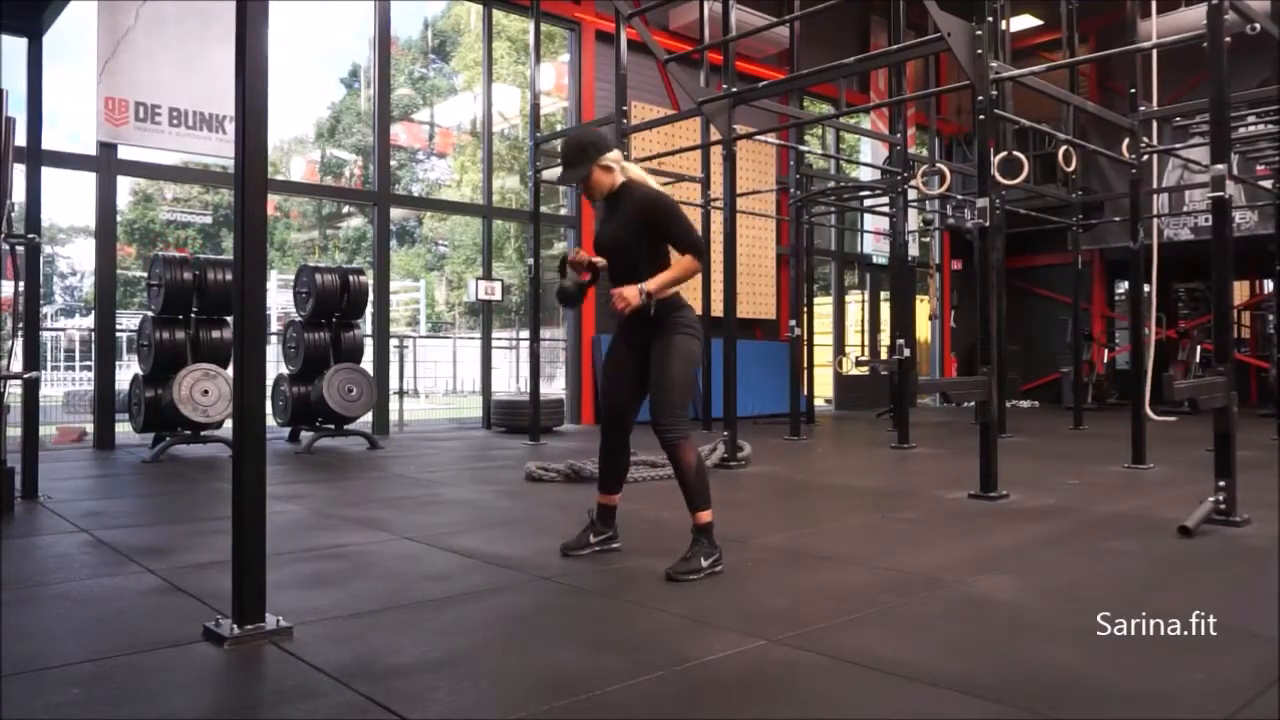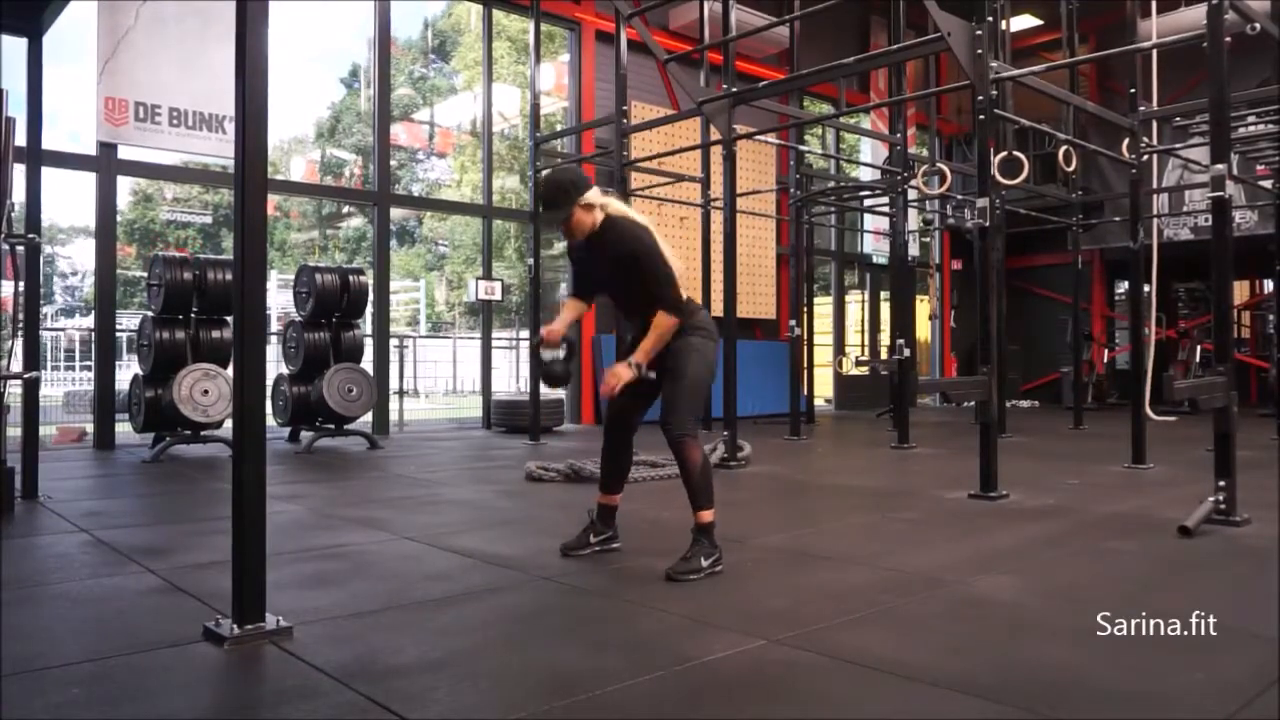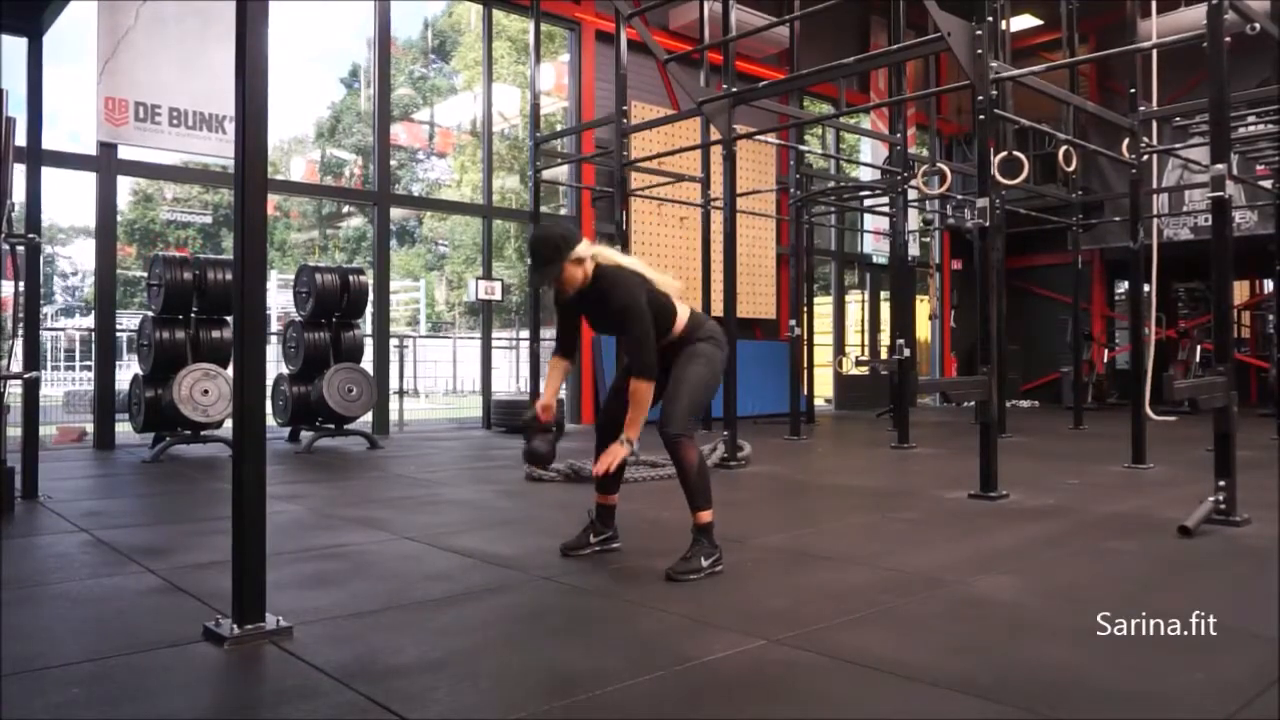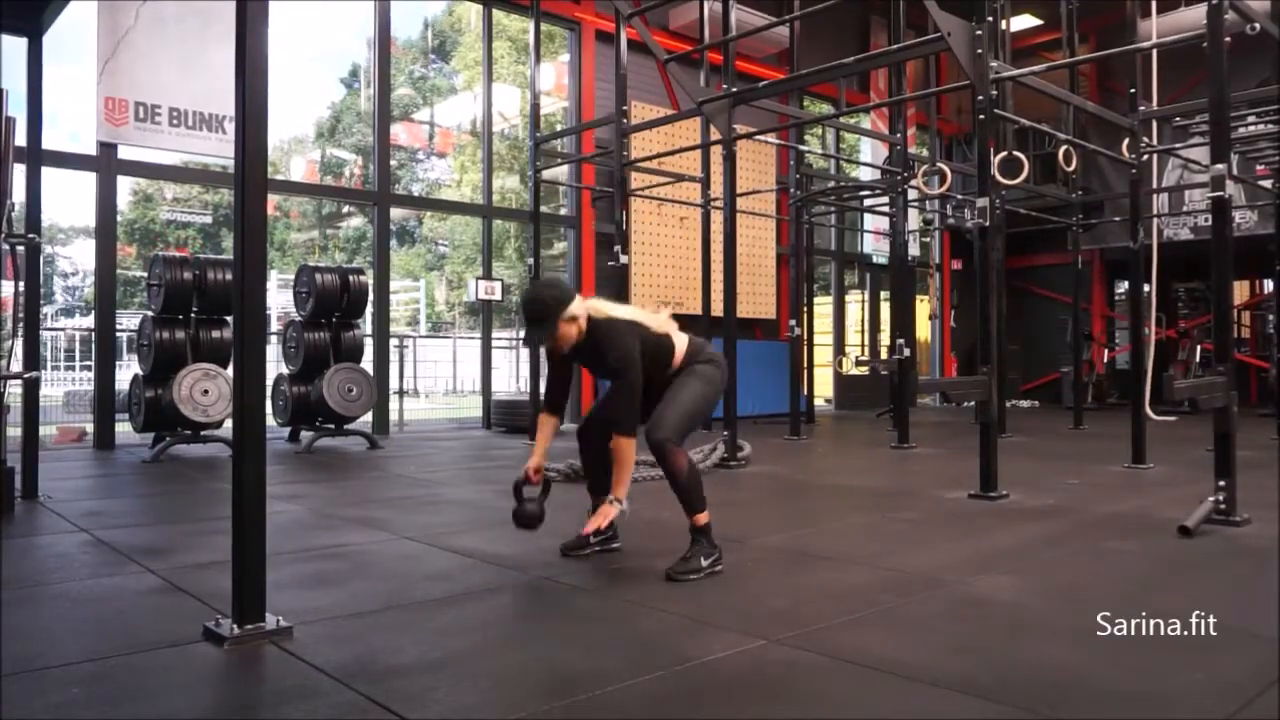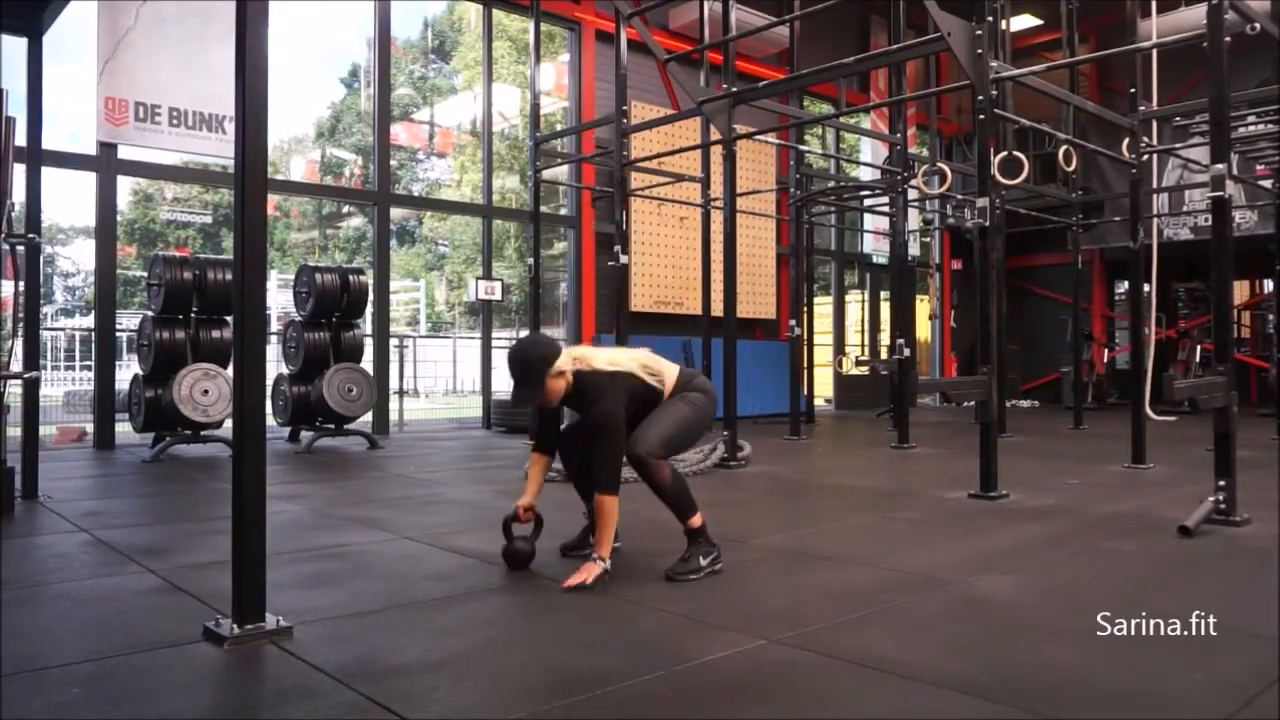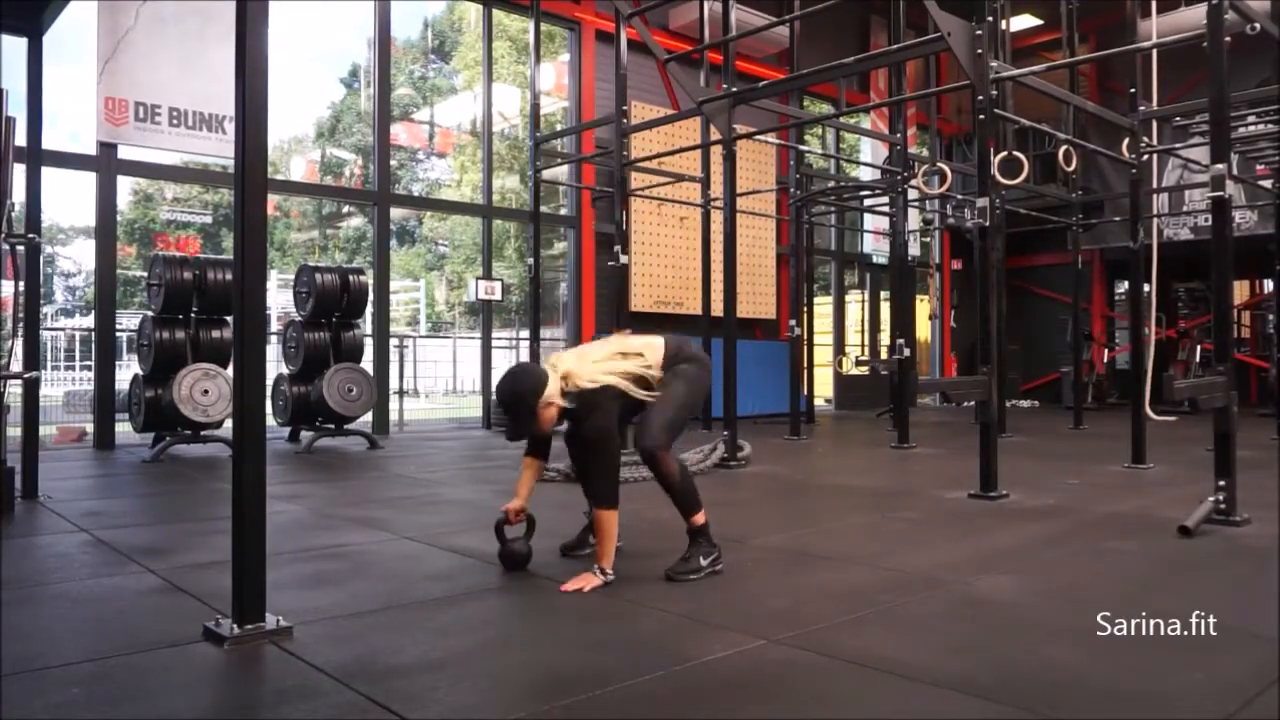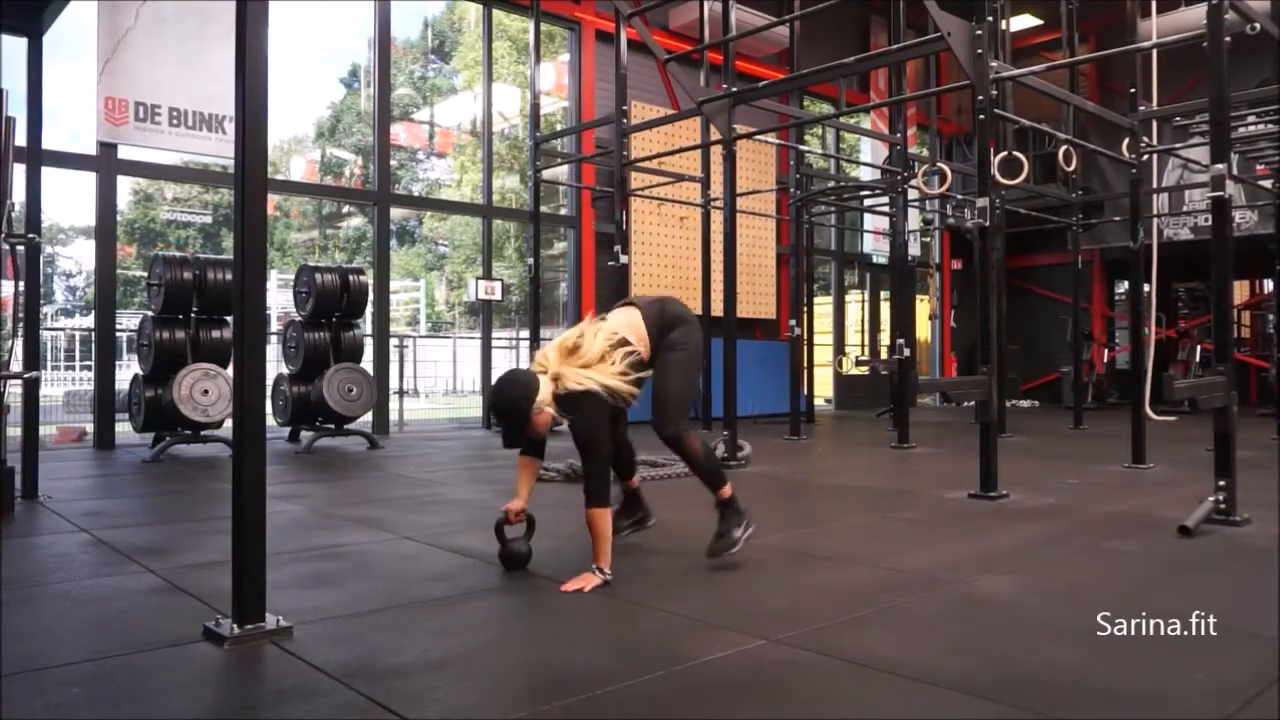
dt=0.1s
person 1, frame 1
left shoulder: (647, 199)
right shoulder: (606, 206)
left elbow: (697, 254)
left wrist: (645, 290)
right wrist: (585, 261)
left hip: (672, 327)
right hip: (631, 326)
left knee: (670, 429)
right knee: (612, 422)
left ankle: (707, 543)
right ankle: (604, 527)
person 1, frame 2
left shoulder: (628, 236)
right shoulder: (582, 242)
left elbow: (670, 303)
right elbow: (582, 292)
left wrist: (635, 365)
right wrist: (560, 325)
left hip: (689, 331)
right hip: (647, 333)
left knee: (678, 427)
right knee: (617, 422)
left ankle: (707, 544)
right ankle: (604, 525)
person 1, frame 3
left shoulder: (620, 287)
right shoulder: (571, 288)
left elbow: (642, 371)
right elbow: (566, 349)
left wrist: (628, 440)
right wrist: (548, 396)
left hip: (699, 345)
right hip: (660, 352)
left knee: (677, 430)
right knee: (608, 424)
left ankle: (709, 547)
right ankle: (604, 528)
person 1, frame 4
left shoulder: (615, 338)
right shoulder: (564, 336)
left elbow: (625, 424)
right elbow: (554, 402)
left wrist: (617, 500)
right wrist: (538, 455)
left hip: (699, 367)
right hip: (657, 378)
left knee: (661, 437)
right knee: (591, 433)
left ankle: (707, 545)
right ankle: (604, 530)
person 1, frame 5
left shoulder: (601, 390)
right shoulder: (551, 381)
left elbow: (607, 475)
right elbow: (544, 444)
left wrist: (600, 559)
right wrist: (528, 497)
left hip: (691, 396)
right hip: (654, 398)
left knee: (643, 451)
right knee: (571, 444)
left ankle: (703, 545)
right ankle: (597, 529)
person 1, frame 6
left shoulder: (595, 405)
right shoulder: (547, 389)
left elbow: (605, 484)
right elbow: (536, 448)
left wrist: (603, 570)
right wrist: (520, 500)
left hip: (684, 363)
right hip: (651, 367)
left knee: (652, 445)
right knee: (577, 439)
left ankle: (704, 545)
right ankle: (599, 529)
person 1, frame 7
left shoulder: (584, 398)
right shoulder: (536, 383)
left elbow: (595, 487)
right elbow: (533, 444)
left wrist: (600, 569)
right wrist: (521, 499)
left hip: (673, 327)
right hip: (640, 319)
left knee: (671, 431)
right knee: (611, 426)
left ankle: (733, 515)
right ankle: (635, 506)
